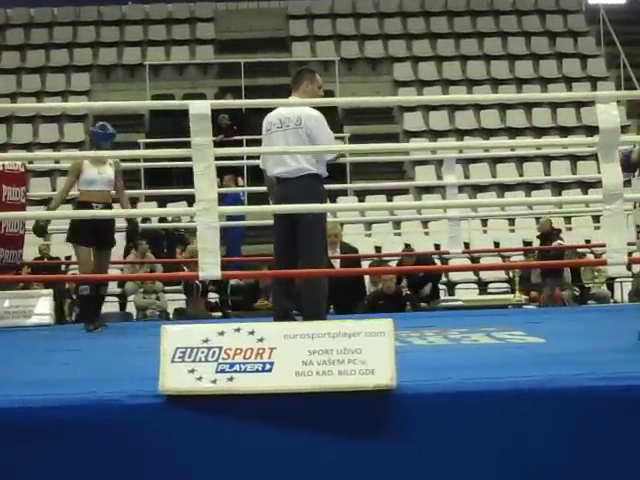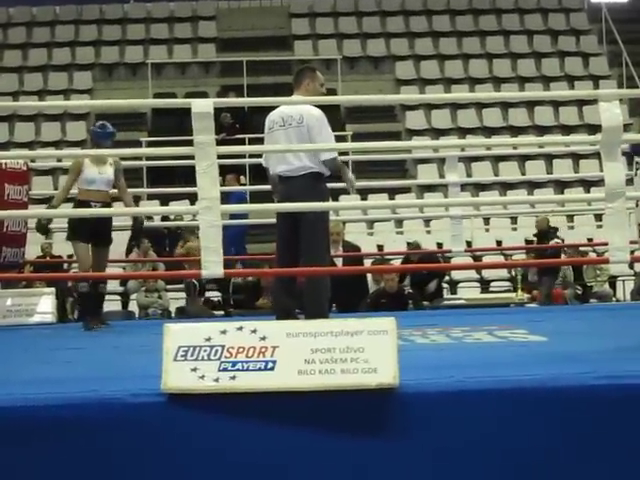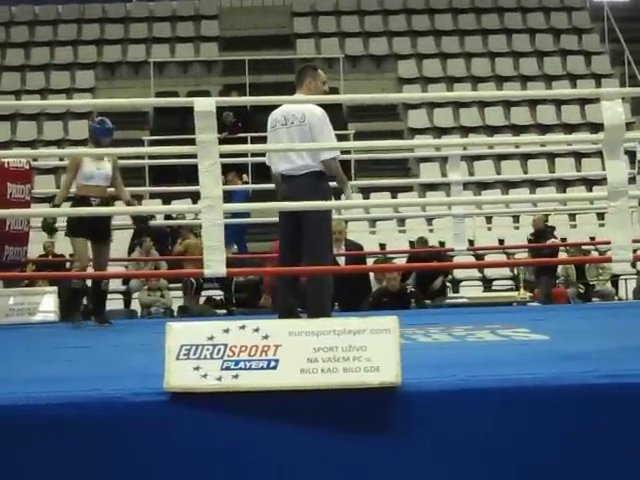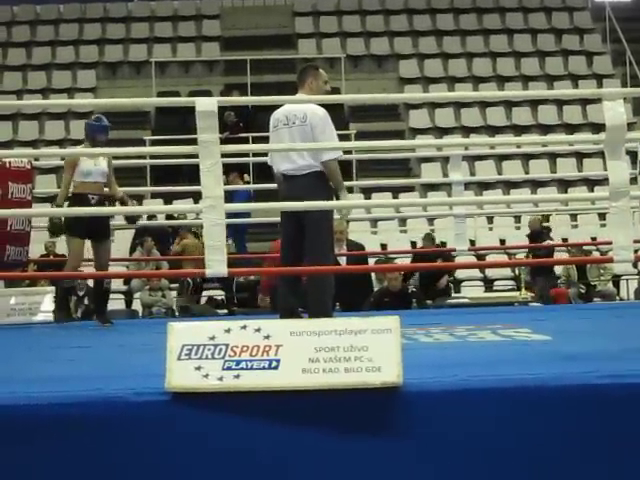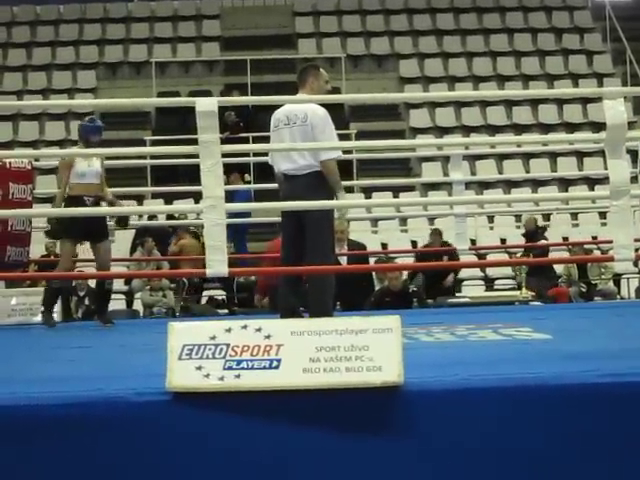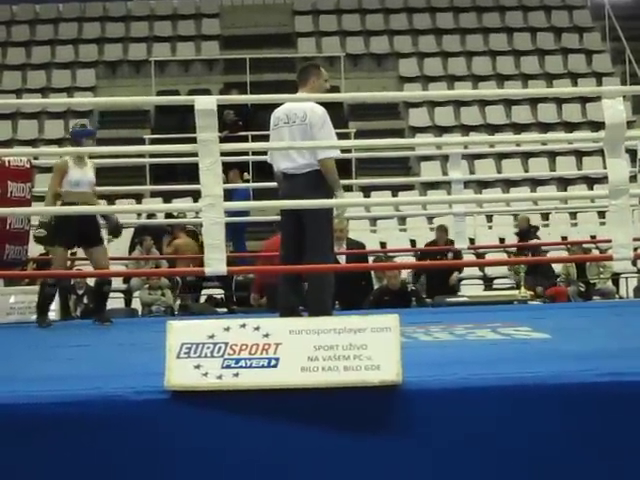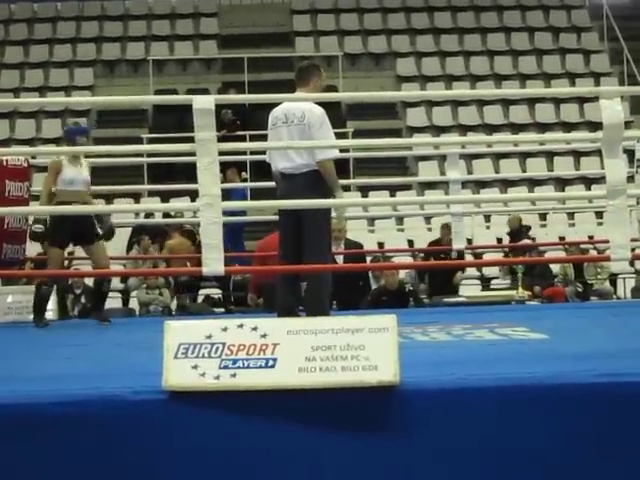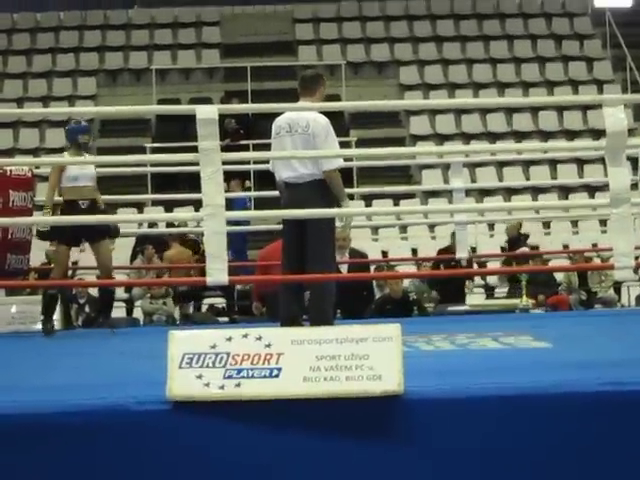
dt=0.1s
person 1, frame 1
left shoulder: (271, 118)
right shoulder: (310, 115)
left elbow: (266, 164)
right elbow: (329, 155)
left wrist: (272, 195)
right wrist: (337, 149)
left hip: (282, 190)
right hip: (307, 188)
left knee: (284, 257)
right knee: (313, 258)
left ankle: (282, 317)
right ankle: (314, 318)
person 1, frame 2
left shoulder: (273, 117)
right shoulder: (312, 113)
left elbow: (269, 164)
right elbow: (328, 157)
right wrist: (346, 175)
left hip: (285, 189)
right hip: (309, 186)
left knee: (286, 255)
right knee: (315, 256)
left ankle: (284, 315)
right ankle: (317, 316)
person 1, frame 3
left shoulder: (275, 116)
right shoulder: (314, 112)
left elbow: (272, 162)
right elbow: (328, 158)
right wrist: (345, 186)
left hip: (287, 188)
right hip: (312, 186)
left knee: (288, 254)
right knee: (318, 255)
left ankle: (287, 314)
right ankle: (319, 316)
person 1, frame 4
left shoulder: (277, 115)
right shoulder: (316, 112)
left elbow: (274, 162)
right elbow: (329, 158)
right wrist: (341, 191)
left hip: (289, 188)
right hip: (314, 186)
left knee: (290, 254)
right knee: (319, 255)
left ankle: (288, 314)
right ankle: (320, 316)
person 1, frame 5
left shoulder: (278, 115)
right shoulder: (316, 112)
left elbow: (275, 162)
right elbow: (327, 159)
right wrist: (340, 191)
left hip: (290, 189)
right hip: (314, 186)
left knee: (291, 254)
right knee: (320, 255)
left ankle: (289, 313)
right ankle: (321, 315)
person 1, frame 6
left shoulder: (278, 114)
right shoulder: (315, 111)
left elbow: (274, 160)
right elbow: (325, 158)
right wrist: (338, 190)
left hip: (289, 187)
right hip: (313, 185)
left knee: (290, 253)
right knee: (319, 254)
left ankle: (288, 312)
right ankle: (320, 314)
person 1, frame 7
left shoulder: (276, 113)
right shoulder: (314, 111)
left elbow: (272, 160)
right elbow: (324, 159)
right wrist: (337, 191)
left hip: (287, 187)
right hip: (312, 185)
left knee: (289, 254)
right knee: (317, 254)
left ankle: (286, 313)
right ankle: (317, 314)
person 1, frame 8
left shoulder: (279, 122)
right shoulder: (318, 120)
left elbow: (276, 169)
right elbow: (330, 168)
right wrist: (343, 200)
left hip: (291, 196)
right hip: (316, 194)
left knee: (292, 263)
right knee: (321, 263)
left ankle: (290, 323)
right ankle: (321, 323)
person 2, frame 1
left shoulder: (114, 164)
right shoulder: (80, 163)
left elbow: (120, 192)
right elbow: (64, 190)
left wrist: (130, 217)
left hip: (105, 216)
right hip: (83, 215)
left knee: (102, 272)
right knee: (86, 270)
left ankle: (94, 316)
right ankle: (87, 318)
person 2, frame 2
left shoulder: (114, 163)
right shoulder: (81, 161)
left elbow: (123, 190)
right elbow: (66, 188)
right wrist: (49, 211)
left hip: (103, 214)
left knee: (100, 270)
right knee: (85, 267)
left ankle: (96, 314)
right ankle: (86, 315)
person 2, frame 3
left shoulder: (111, 159)
right shoulder: (79, 157)
left elbow: (119, 187)
right elbow: (66, 186)
left wrist: (133, 205)
right wrist: (53, 210)
left hip: (101, 210)
right hip: (80, 207)
left knee: (101, 266)
right knee: (82, 263)
left ankle: (99, 313)
right ankle: (73, 310)
person 2, frame 4
left shoulder: (106, 157)
right shoulder: (75, 155)
left elbow: (111, 185)
right elbow: (65, 185)
left wrist: (126, 201)
right wrist: (56, 210)
left hip: (100, 207)
right hip: (79, 205)
left knee: (103, 265)
right knee: (74, 262)
left ankle: (101, 312)
right ankle: (60, 308)
person 2, frame 5
left shoulder: (99, 158)
right shoulder: (71, 157)
right elbow: (61, 188)
left wrist: (115, 203)
right wrist: (55, 215)
right hip: (74, 209)
left knee: (105, 266)
right knee: (66, 265)
left ankle: (102, 312)
right ankle: (48, 310)
person 2, frame 6
left shoulder: (91, 164)
right shoulder: (63, 164)
right elbow: (52, 193)
left wrist: (108, 216)
right wrist: (45, 220)
left hip: (88, 217)
right hip: (66, 216)
left knee: (104, 269)
right knee: (57, 270)
left ankle: (99, 312)
right ankle: (42, 314)
person 2, frame 7
left shoulder: (85, 162)
right shoulder: (58, 162)
right elbow: (46, 191)
left wrist: (103, 217)
right wrist: (40, 217)
left hip: (84, 215)
right hip: (62, 214)
left knee: (103, 265)
right knee: (54, 269)
left ankle: (98, 310)
right ankle: (39, 314)
person 2, frame 8
left shoulder: (91, 160)
right elbow: (52, 190)
left wrist: (106, 214)
right wrist: (47, 213)
left hip: (92, 212)
right hip: (70, 212)
left knee: (107, 266)
right knee: (60, 269)
left ankle: (105, 314)
right ankle: (47, 317)
